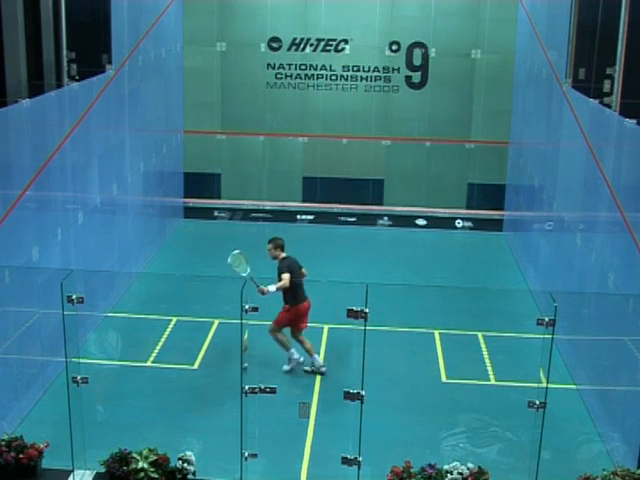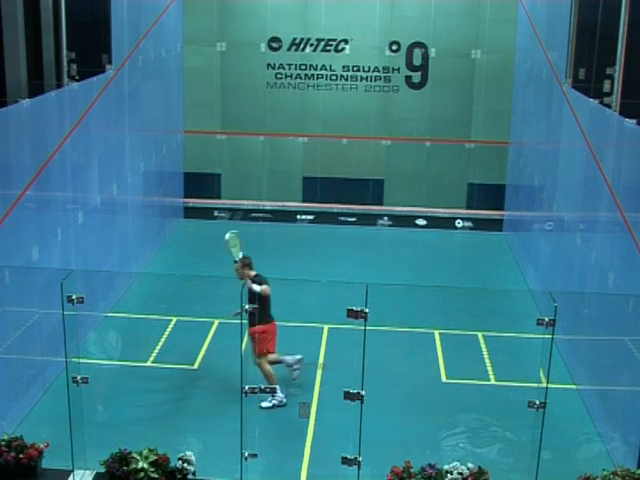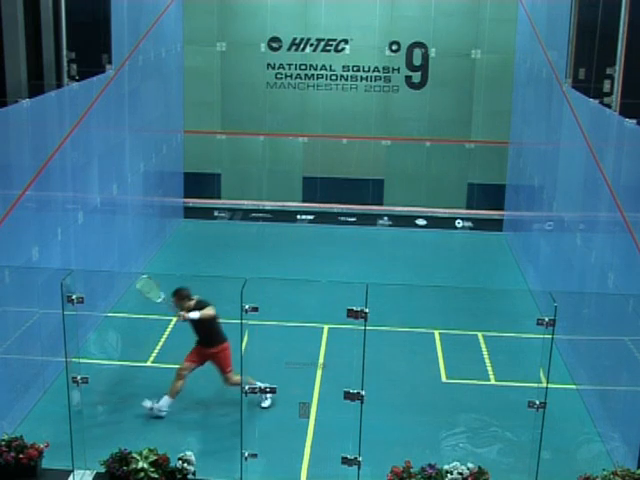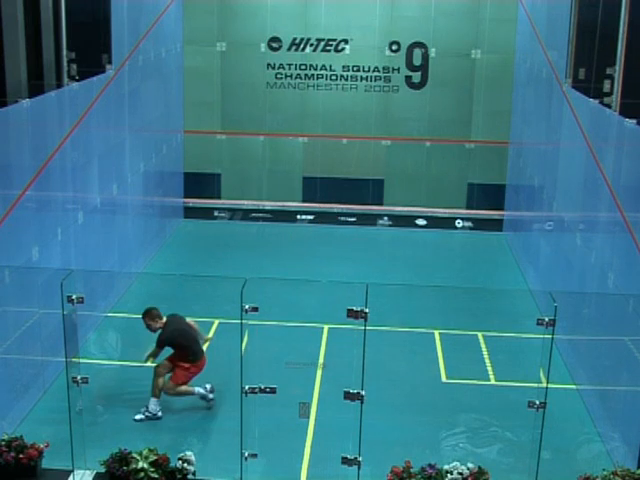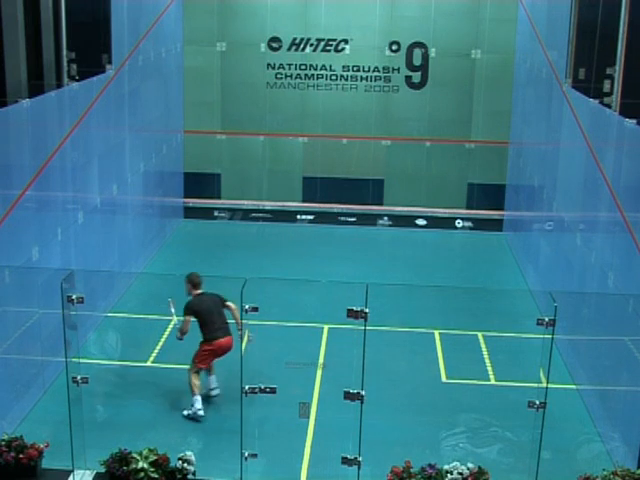
dt=0.3s
person 1, frame 1
left shoulder: (283, 265)
right shoulder: (292, 260)
left elbow: (285, 283)
right elbow: (303, 274)
left wrist: (269, 289)
left hip: (295, 306)
right hip: (304, 303)
left knee: (273, 330)
right knee: (296, 335)
left ankle: (293, 356)
right ankle: (318, 364)
person 1, frame 2
left shoulder: (259, 280)
right shoulder: (251, 282)
left elbow: (267, 293)
left wrist: (253, 287)
right wrist: (249, 309)
left hip: (265, 326)
right hip: (255, 326)
left knee: (261, 361)
right knee: (263, 359)
left ankle: (279, 397)
right ankle: (292, 361)
person 1, frame 3
left shoulder: (202, 305)
right shoulder: (190, 308)
left elbow: (212, 313)
left wrist: (190, 316)
left hip: (219, 347)
right hip: (202, 346)
left knee: (230, 379)
right knee: (181, 372)
right ankle: (162, 407)
person 1, frame 4
left shoulder: (165, 335)
right shoulder: (174, 317)
left elbow: (154, 354)
right elbow: (191, 324)
left wrist: (147, 358)
right wrist: (201, 336)
left hip: (193, 363)
right hip: (186, 355)
left knee: (169, 389)
right knee: (159, 370)
left ankle: (202, 391)
right ankle: (153, 410)
person 1, frame 5
left shoulder: (190, 305)
right shoulder: (214, 297)
left elbow: (184, 329)
right elbow: (233, 308)
left wrist: (180, 335)
right wrist: (240, 329)
left hip: (214, 343)
right hip: (228, 340)
left knee: (194, 371)
right knee: (204, 361)
left ankle: (197, 408)
right ankle: (213, 388)
